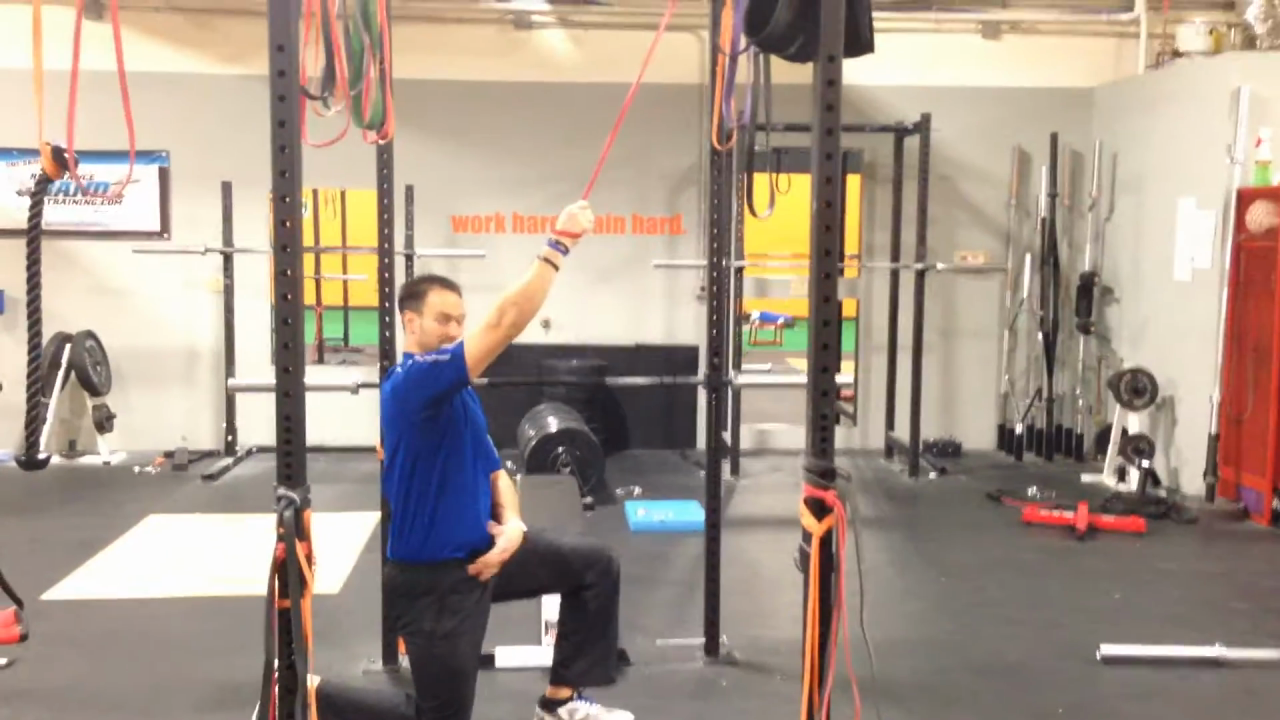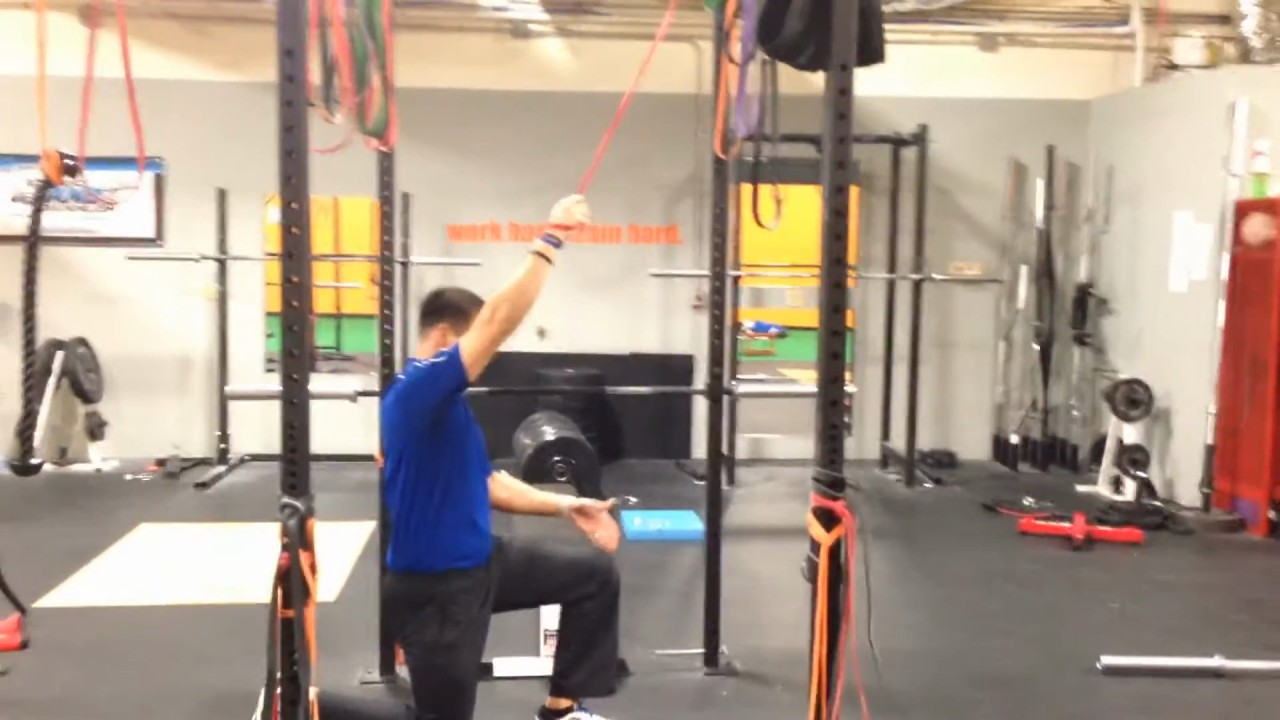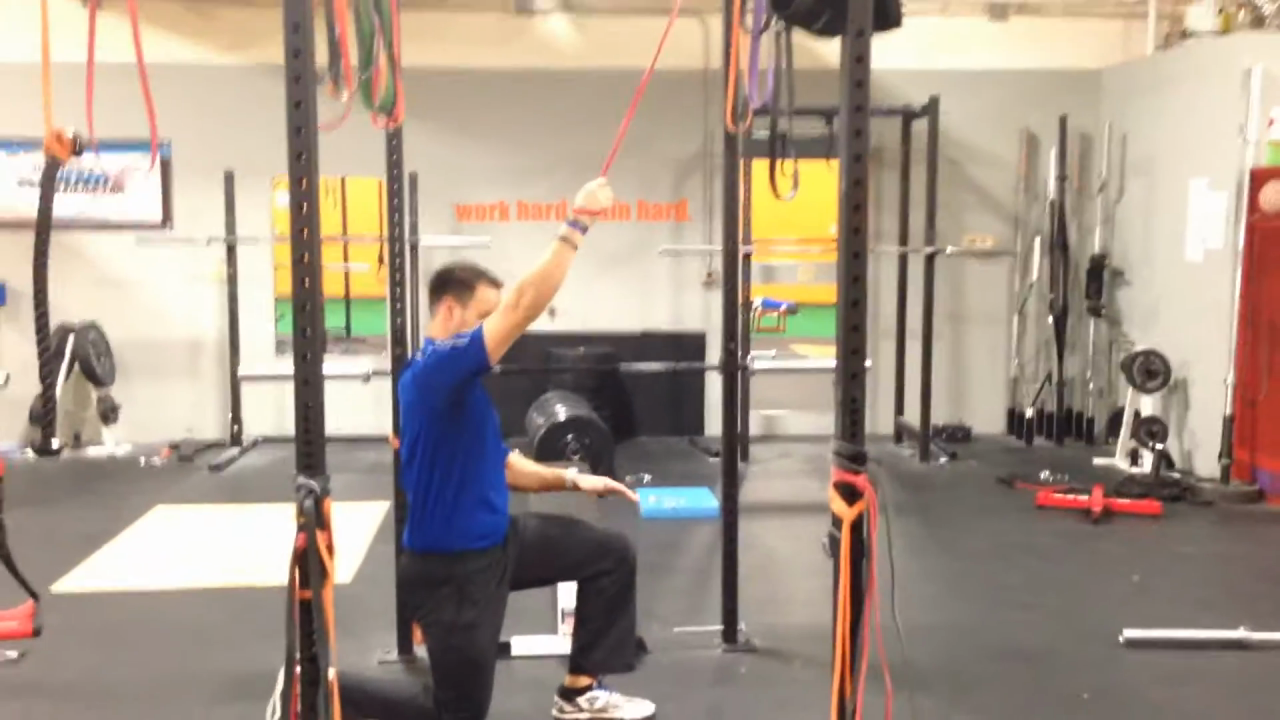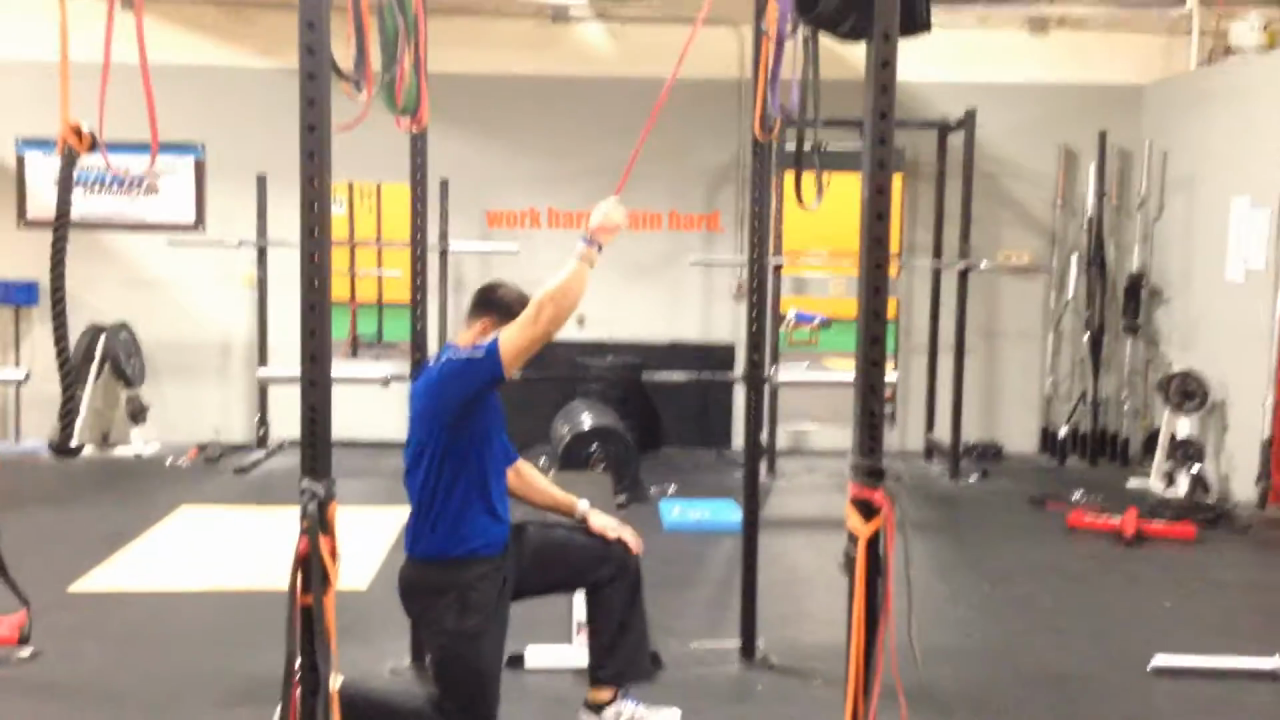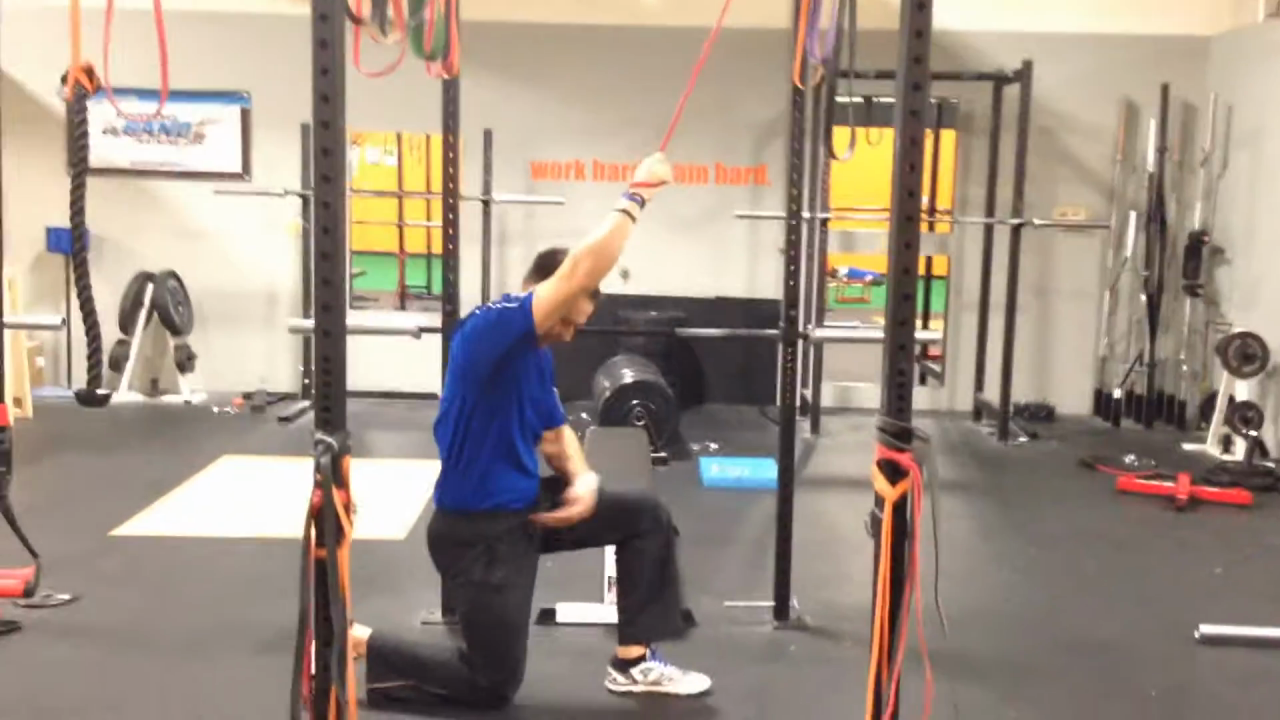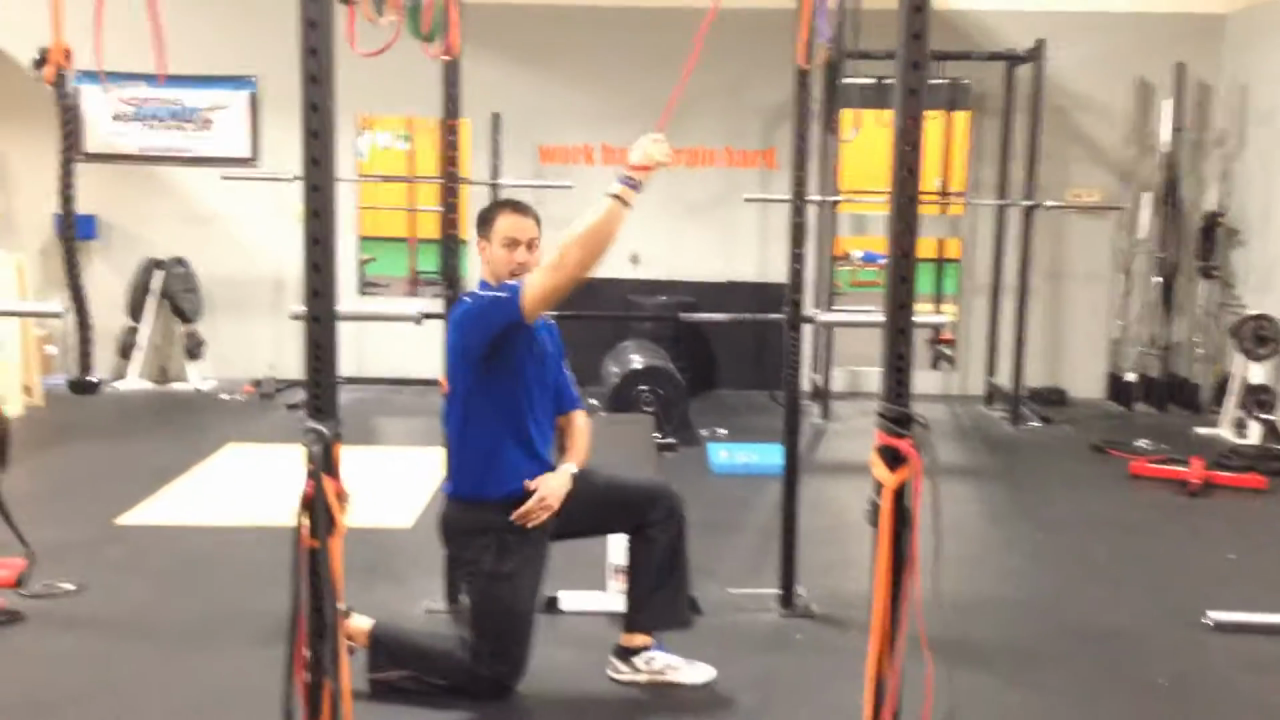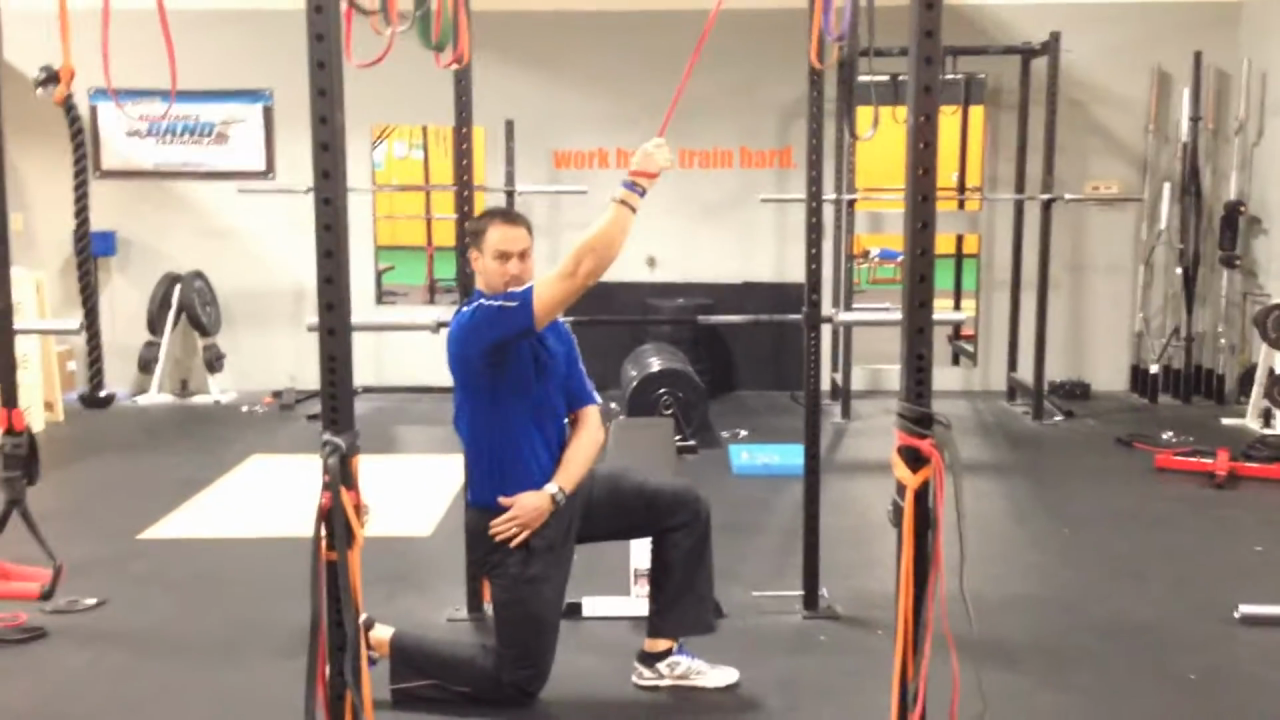
dt=0.4s
person 1, frame 1
left shoulder: (462, 394)
right shoulder: (413, 387)
left elbow: (493, 471)
right elbow: (523, 316)
left wrist: (513, 524)
right wrist: (559, 243)
left hip: (478, 552)
right hip: (435, 578)
left knee: (598, 567)
person 1, frame 2
left shoulder: (445, 401)
right shoulder: (416, 391)
left elbow: (486, 483)
right elbow: (499, 322)
left wrist: (566, 506)
right wrist: (552, 239)
left hip: (479, 562)
right hip: (433, 587)
left knee: (595, 576)
person 1, frame 3
left shoulder: (461, 379)
right shoulder: (435, 371)
left elbow: (499, 464)
right elbow: (524, 305)
left wrist: (574, 479)
right wrist: (578, 222)
left hip: (494, 542)
right hip: (450, 567)
left knee: (611, 551)
person 1, frame 4
left shoulder: (477, 389)
right shoulder: (449, 379)
left elbow: (510, 473)
right elbow: (544, 316)
left wrist: (584, 512)
right wrist: (592, 240)
left hip: (495, 551)
right hip: (450, 576)
left knee: (613, 557)
person 1, frame 5
left shoulder: (535, 353)
right shoulder: (487, 331)
left elbow: (554, 430)
right elbow: (579, 275)
left wrist: (583, 480)
right wrist: (636, 195)
left hip: (528, 504)
right hip: (477, 528)
left knee: (645, 517)
right knee: (492, 685)
left ankle: (632, 662)
right ankle: (349, 640)
person 1, frame 6
left shoulder: (543, 327)
right shoulder: (476, 315)
left elbow: (574, 416)
right elbow: (571, 265)
left wrist: (566, 476)
right wrist: (632, 179)
left hip: (538, 488)
right hip: (489, 511)
left knee: (659, 505)
right knee: (494, 675)
left ankle: (635, 650)
right ankle: (348, 628)
person 1, frame 7
left shoulder: (554, 331)
right shoulder: (475, 326)
left elbow: (589, 420)
right elbow: (580, 273)
left wrist: (553, 493)
right wrist: (636, 184)
left hip: (558, 493)
right hip: (512, 514)
left knee: (684, 509)
right knee: (517, 682)
left ankle: (659, 656)
right ankle: (370, 638)
